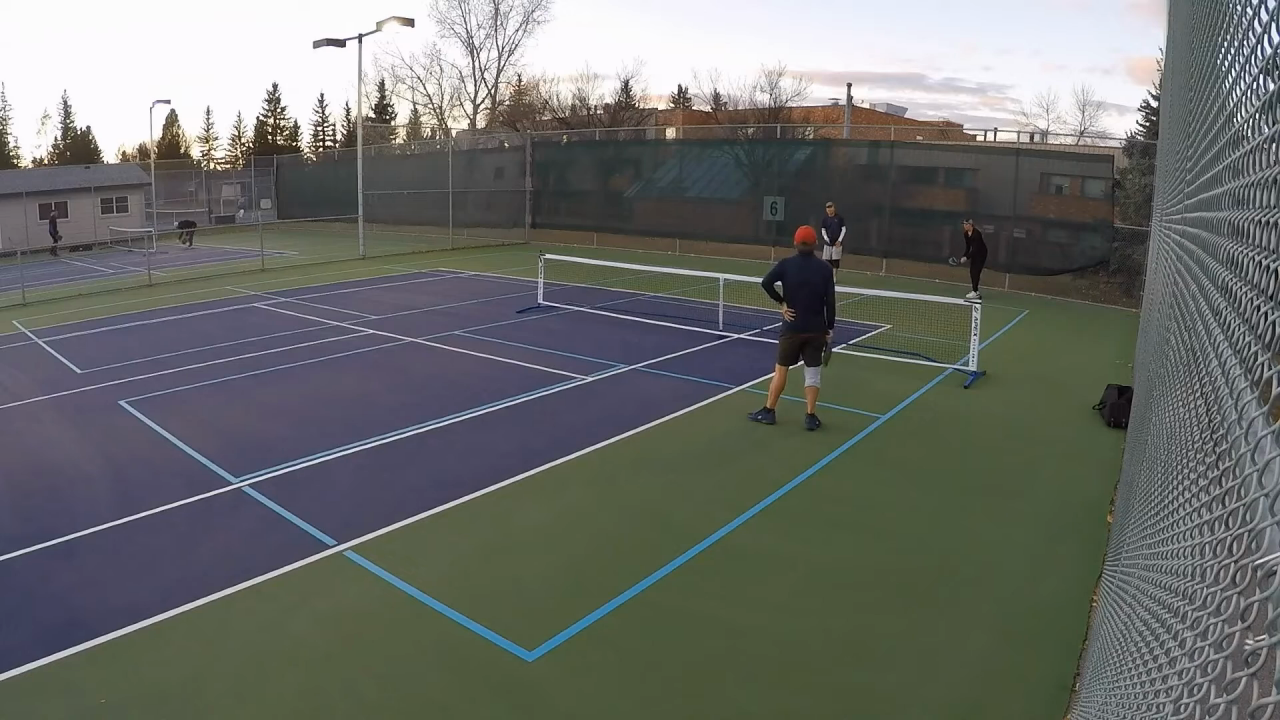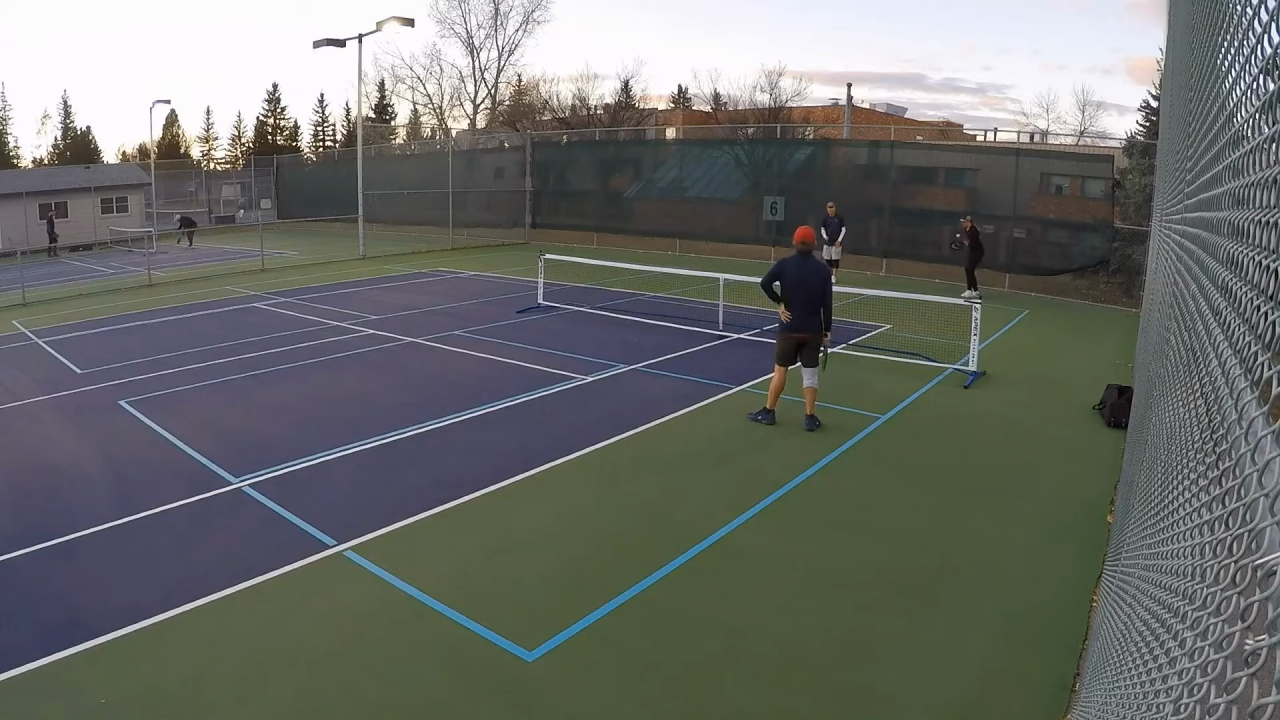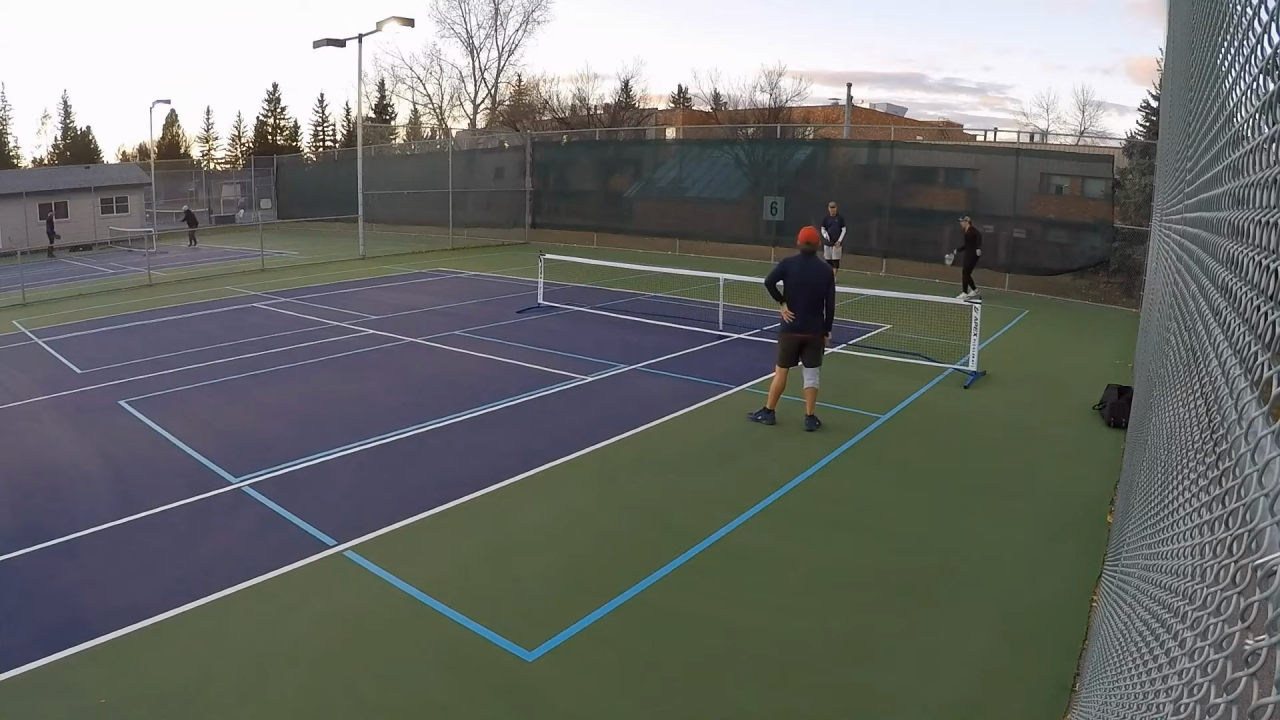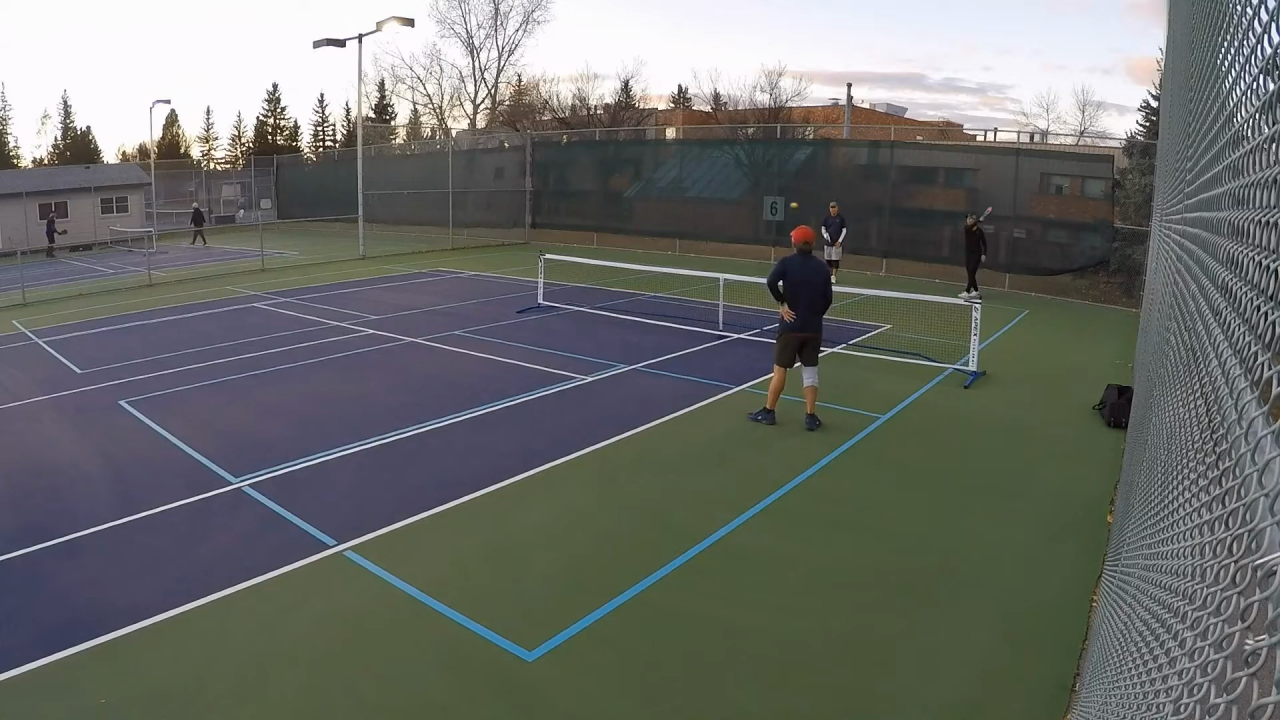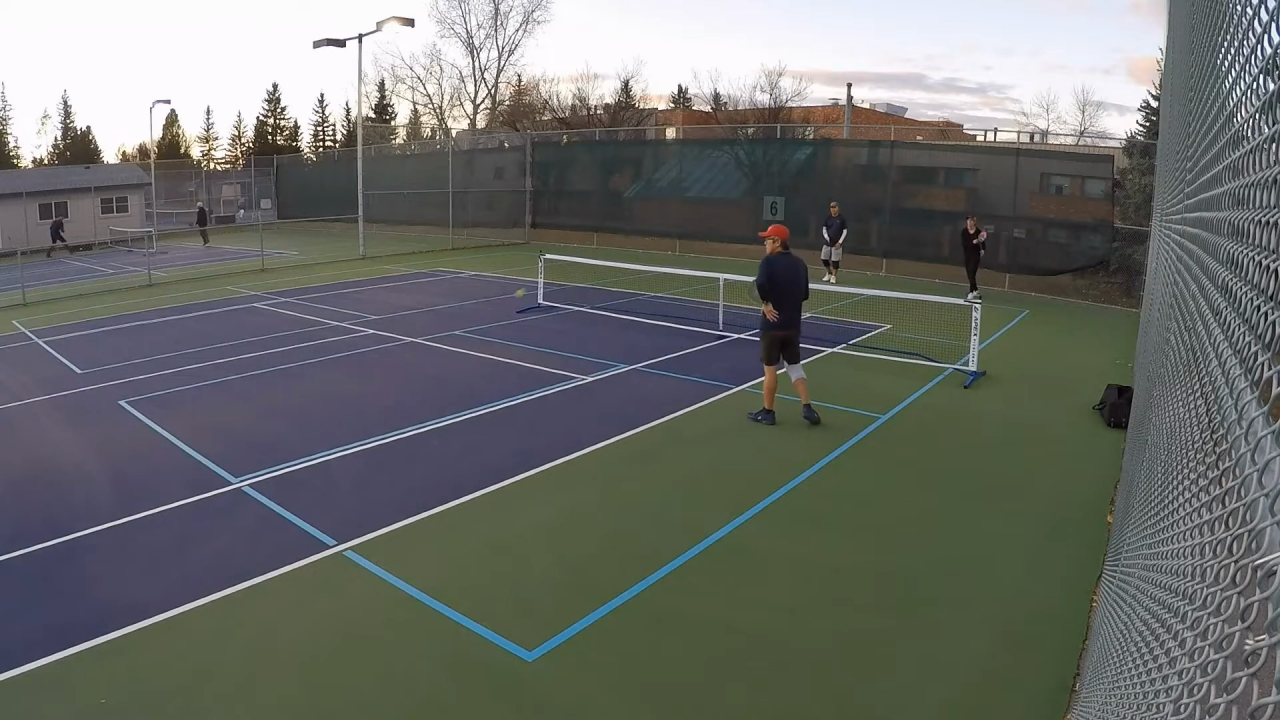
dt=0.4s
person 1, frame 1
left shoulder: (786, 264)
right shoulder: (824, 268)
left elbow: (766, 282)
right elbow: (830, 302)
left wrist: (781, 302)
right wrist: (829, 327)
left hip: (791, 328)
right hip: (816, 329)
left knee: (781, 370)
right knee: (812, 373)
left ankle: (768, 411)
right ankle: (810, 416)
person 1, frame 2
left shoulder: (784, 264)
right shoulder: (822, 269)
left elbow: (765, 283)
right elbow: (827, 303)
left wrist: (779, 302)
right wrist: (827, 330)
left hip: (788, 328)
right hip: (812, 330)
left knee: (780, 371)
right knee: (810, 373)
left ankle: (768, 412)
right ankle: (810, 417)
person 1, frame 3
left shoulder: (788, 264)
right shoulder: (826, 270)
left elbow: (769, 281)
right elbow: (830, 304)
left wrist: (782, 302)
right wrist: (827, 330)
left hip: (790, 328)
right hip: (814, 330)
left knee: (781, 371)
right knee: (811, 374)
left ankle: (768, 412)
right ankle: (810, 417)
person 1, frame 4
left shoulder: (787, 263)
right shoulder: (822, 267)
left elbow: (771, 282)
right elbow: (828, 299)
left wrist: (782, 303)
left hip: (790, 327)
right hip: (813, 328)
left knee: (780, 370)
right knee: (810, 372)
left ankle: (768, 412)
right ankle: (810, 416)
person 1, frame 5
left shoulder: (769, 261)
right shoulder: (800, 264)
left elbow: (760, 283)
right elbow: (804, 294)
left wrist: (766, 303)
left hip: (772, 325)
right hip: (793, 325)
left knee: (770, 369)
right knee: (795, 366)
left ankle: (768, 412)
right ankle: (807, 407)
